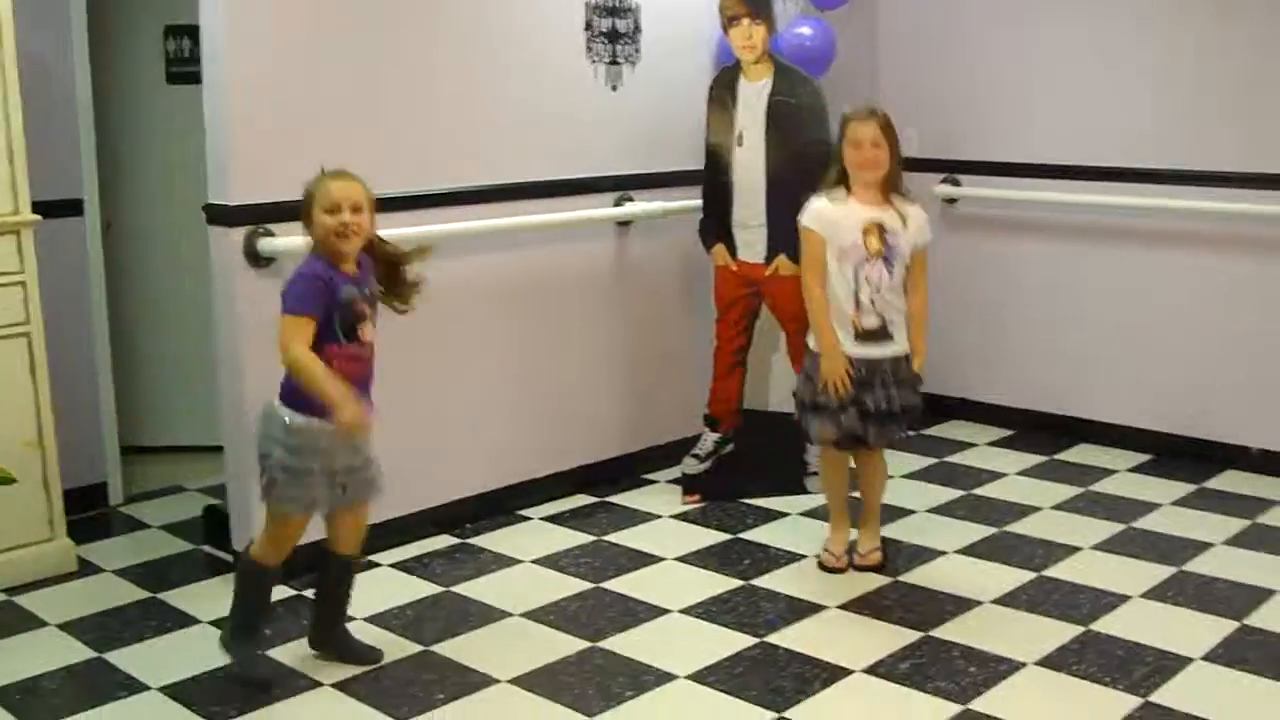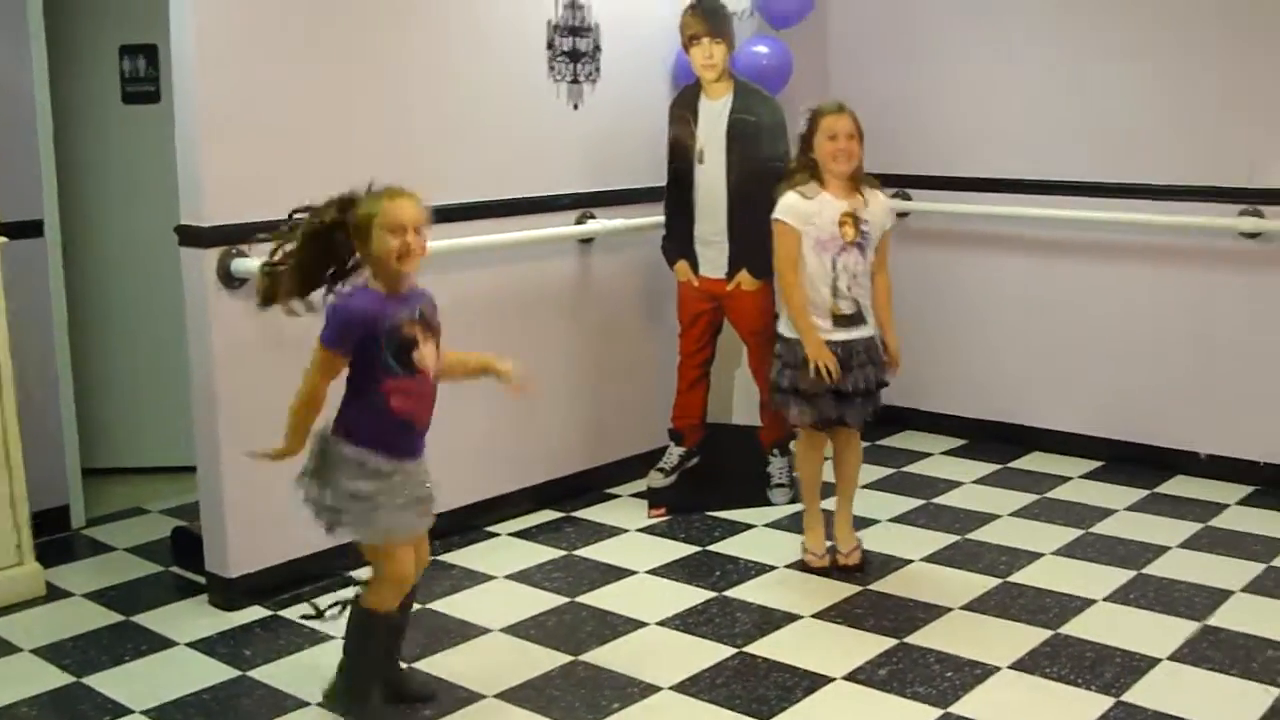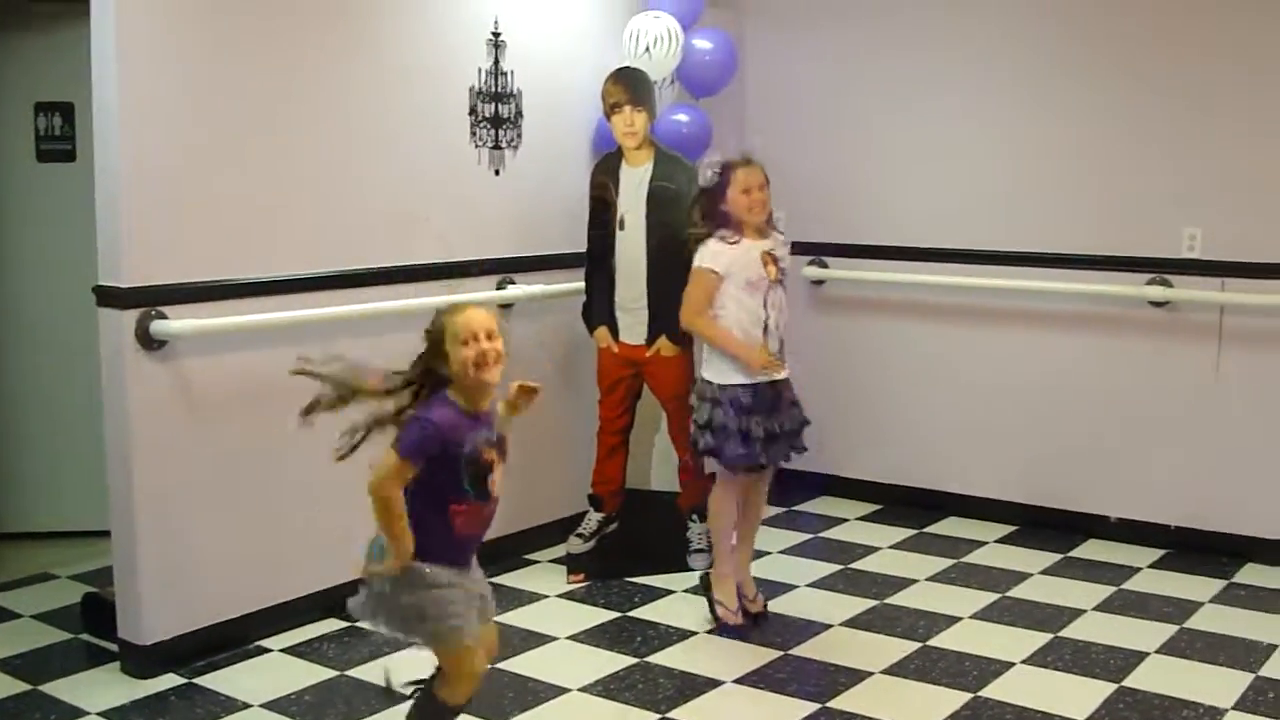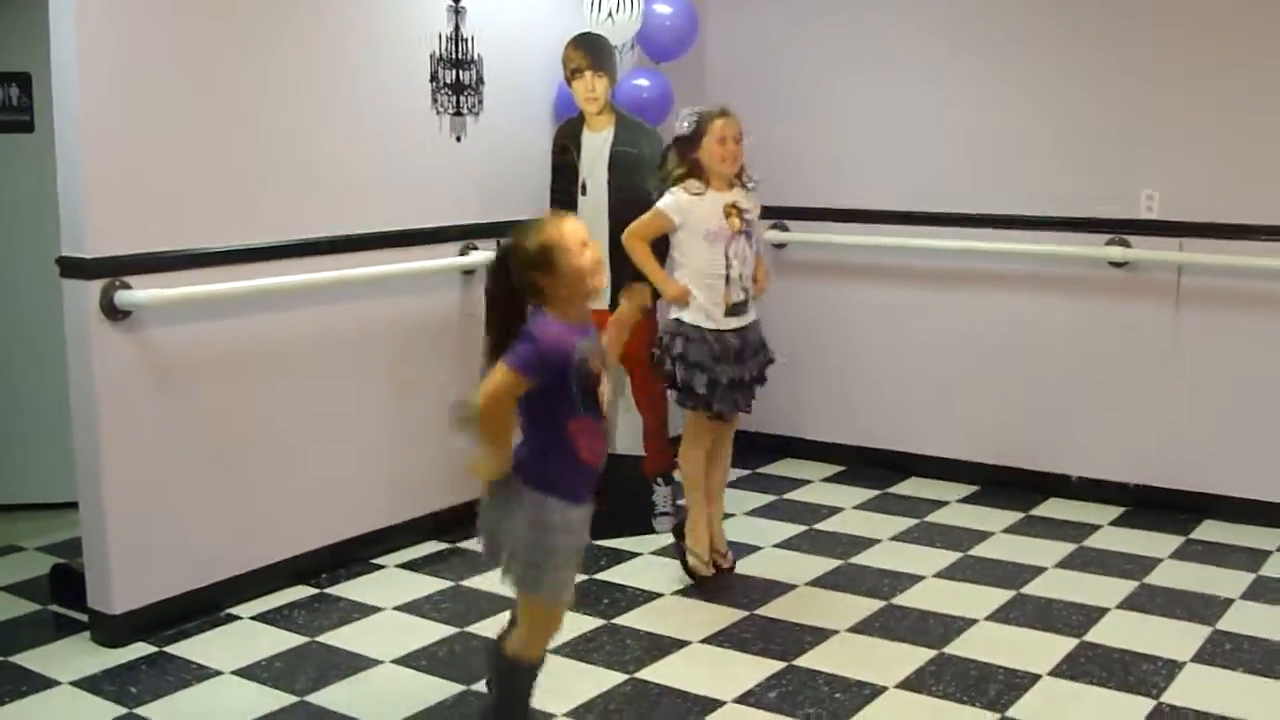
dt=1s
person 1, frame 1
left shoulder: (801, 90)
right shoulder: (722, 88)
left elbow: (819, 175)
right elbow: (713, 168)
left wrist: (798, 249)
right wrist: (712, 237)
left hip: (784, 253)
right hip: (733, 250)
left knee: (805, 351)
right knee: (729, 346)
left ankle: (816, 440)
right ankle: (719, 431)
person 1, frame 2
left shoulder: (761, 107)
right shoulder: (683, 106)
left elbow: (778, 190)
right elbow: (675, 184)
left wrist: (759, 264)
right wrist: (675, 252)
left hip: (745, 267)
right hip: (694, 266)
left knee: (766, 363)
right knee: (692, 359)
left ankle: (777, 451)
right ankle: (684, 444)
person 1, frame 3
left shoulder: (680, 176)
right shoulder: (603, 174)
left elbow: (697, 257)
right elbow: (595, 252)
left wrist: (677, 329)
right wrist: (595, 319)
left hip: (665, 333)
right hip: (614, 331)
left knee: (684, 430)
right knee: (611, 425)
left ankle: (695, 517)
right ankle: (603, 509)
person 1, frame 4
left shoulder: (642, 139)
right shoulder: (565, 138)
right elbow: (558, 213)
left wrist: (642, 286)
left hip: (628, 292)
left knee: (648, 391)
left ankle: (660, 480)
person 2, frame 1
left shoulder: (367, 273)
right shoulder: (310, 281)
right elbow: (293, 351)
right wrist: (338, 400)
left hip: (346, 426)
right hip: (306, 427)
left knee: (350, 535)
right knee: (280, 538)
left ankle: (329, 628)
right ankle: (243, 634)
person 2, frame 2
left shoulder: (416, 299)
right shoulder: (359, 308)
right elbow: (318, 376)
left wrist: (490, 364)
right wrist: (294, 439)
left hip: (405, 456)
right hip: (367, 463)
left knee: (408, 571)
right knee: (397, 572)
left ankle: (378, 666)
person 2, frame 3
left shoulder: (482, 409)
right shoulder: (438, 420)
right elbow: (384, 482)
left wrist: (509, 409)
right wrist: (401, 551)
left hip: (455, 560)
right hip: (422, 567)
left knee: (485, 650)
right knee: (468, 670)
person 2, frame 4
left shoulder: (575, 326)
right shoulder: (544, 338)
right elbow: (487, 401)
left wrist: (624, 320)
right wrist: (498, 459)
left hip: (565, 495)
right hip: (539, 500)
left knee: (540, 612)
right knee: (541, 622)
person 3, frame 1
left shoulder: (910, 217)
right shoulder: (821, 212)
left elbow: (916, 291)
right elbow: (812, 284)
left wrist: (918, 351)
right wrist: (829, 350)
left hip: (887, 353)
right hip: (836, 353)
left knee: (872, 449)
right knee: (833, 446)
left ankle: (869, 533)
right ankle: (839, 531)
person 3, frame 2
left shoulder: (876, 204)
right shoulder: (795, 204)
left elbow: (879, 274)
right elbow: (787, 277)
left wrist: (888, 333)
right wrist: (812, 339)
left hip: (858, 338)
right hip: (807, 339)
left knee: (849, 430)
right knee: (812, 429)
left ankle: (844, 521)
right ankle: (814, 523)
person 3, frame 3
left shoulder: (775, 243)
right shoulder: (717, 252)
right elbow: (691, 315)
left wrist: (777, 350)
right wrist: (742, 351)
left hip: (772, 382)
right hip: (730, 384)
left knee: (761, 477)
right knee: (734, 477)
left ankle: (742, 571)
right ankle: (721, 574)
person 3, frame 4
left shoulder: (746, 198)
right shoulder: (682, 200)
right elbow: (633, 237)
left wrist: (758, 268)
right wrist: (664, 282)
left hip: (740, 328)
right hip: (695, 329)
left knee: (725, 427)
right knee: (699, 427)
left ankle: (712, 525)
right ankle: (696, 527)
